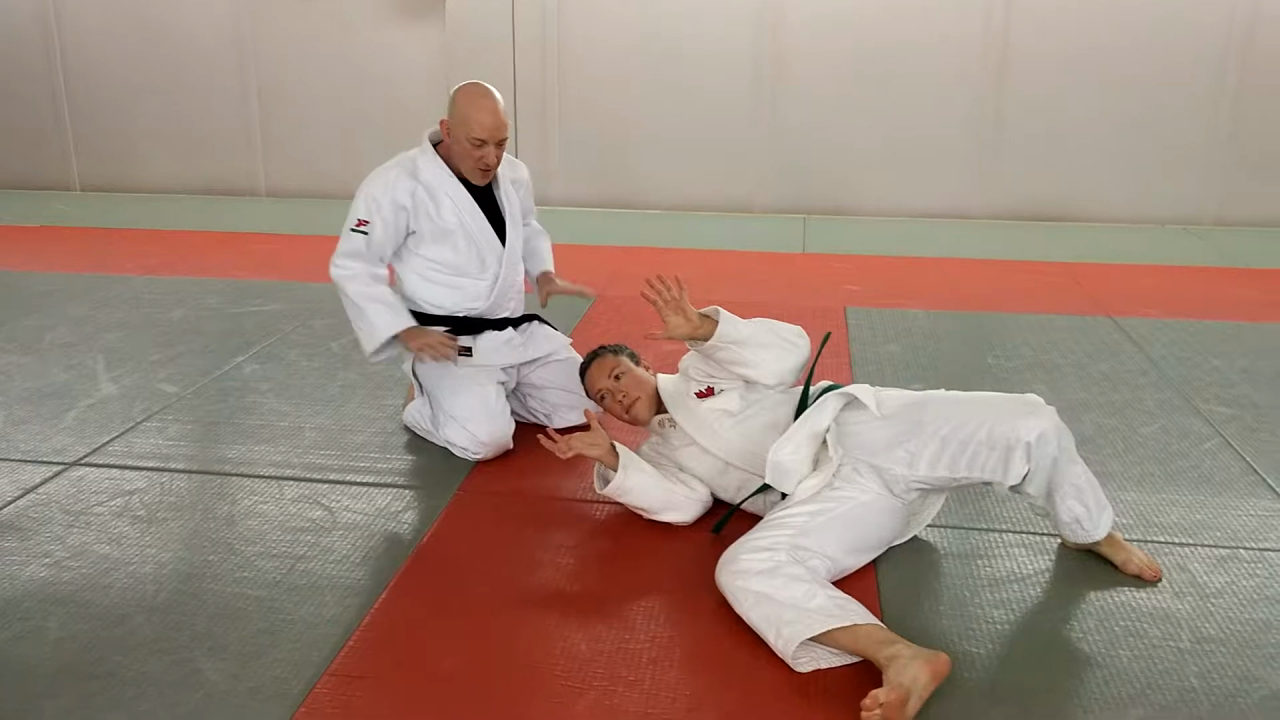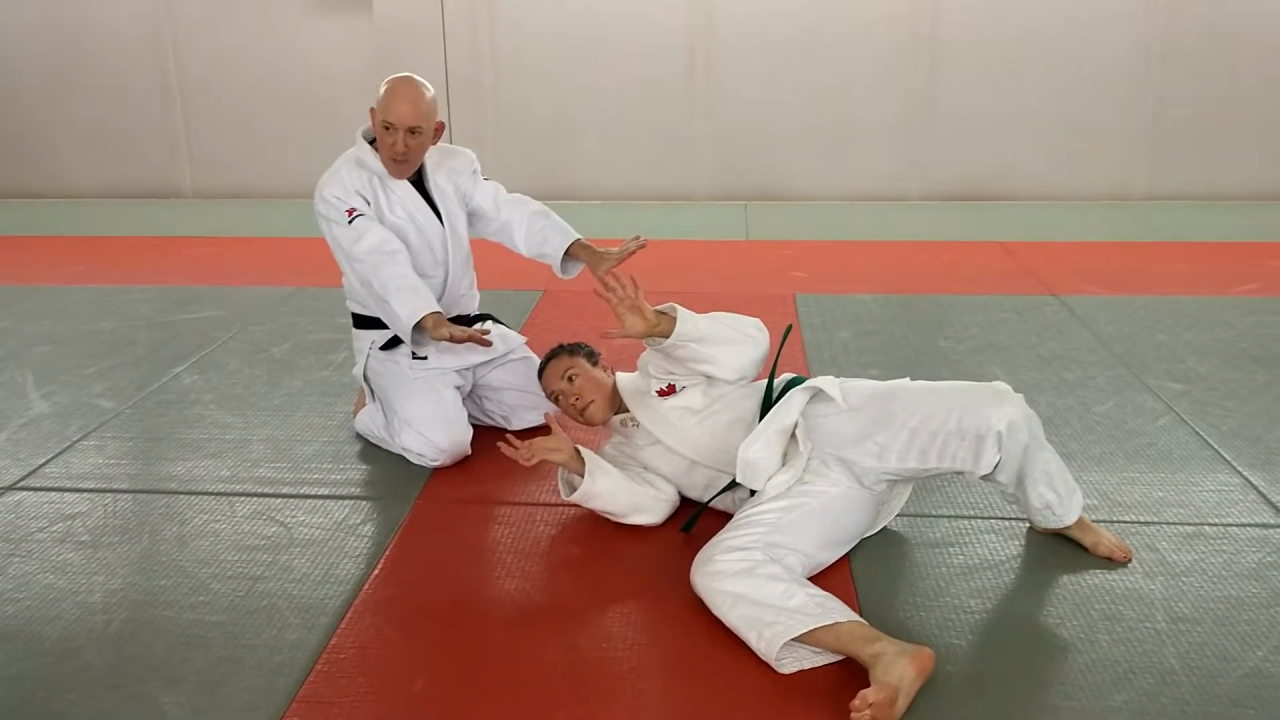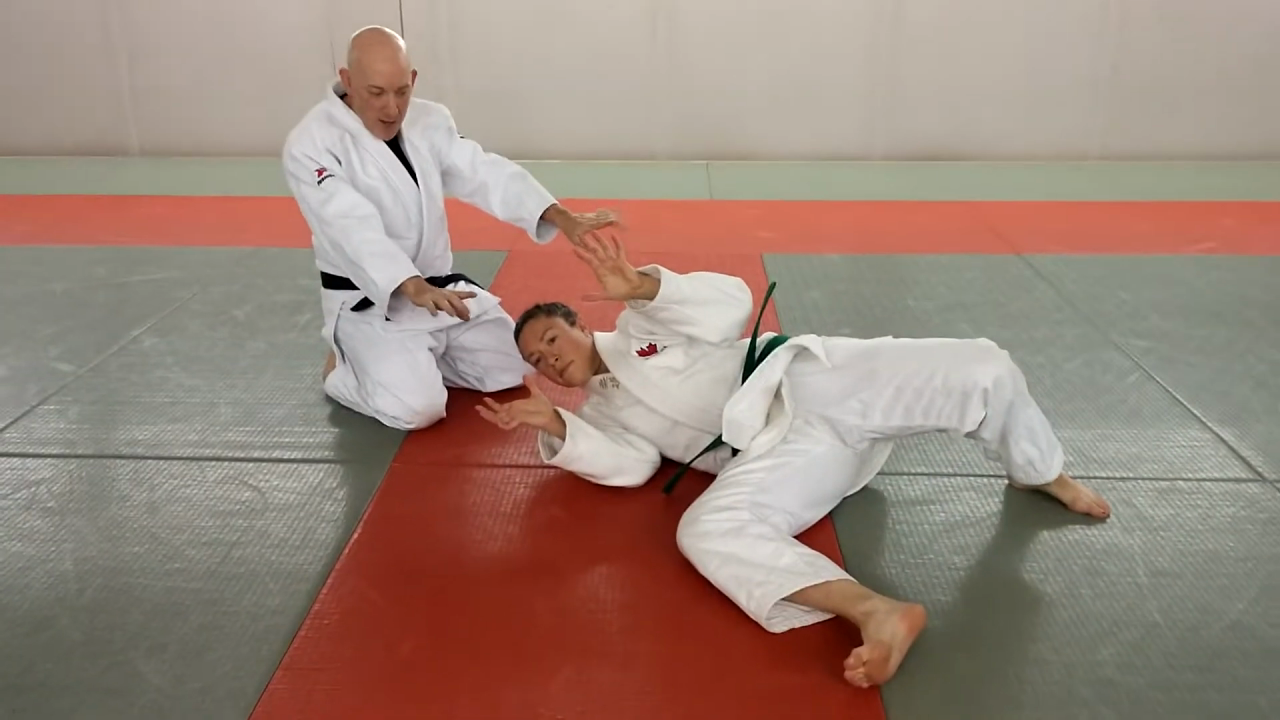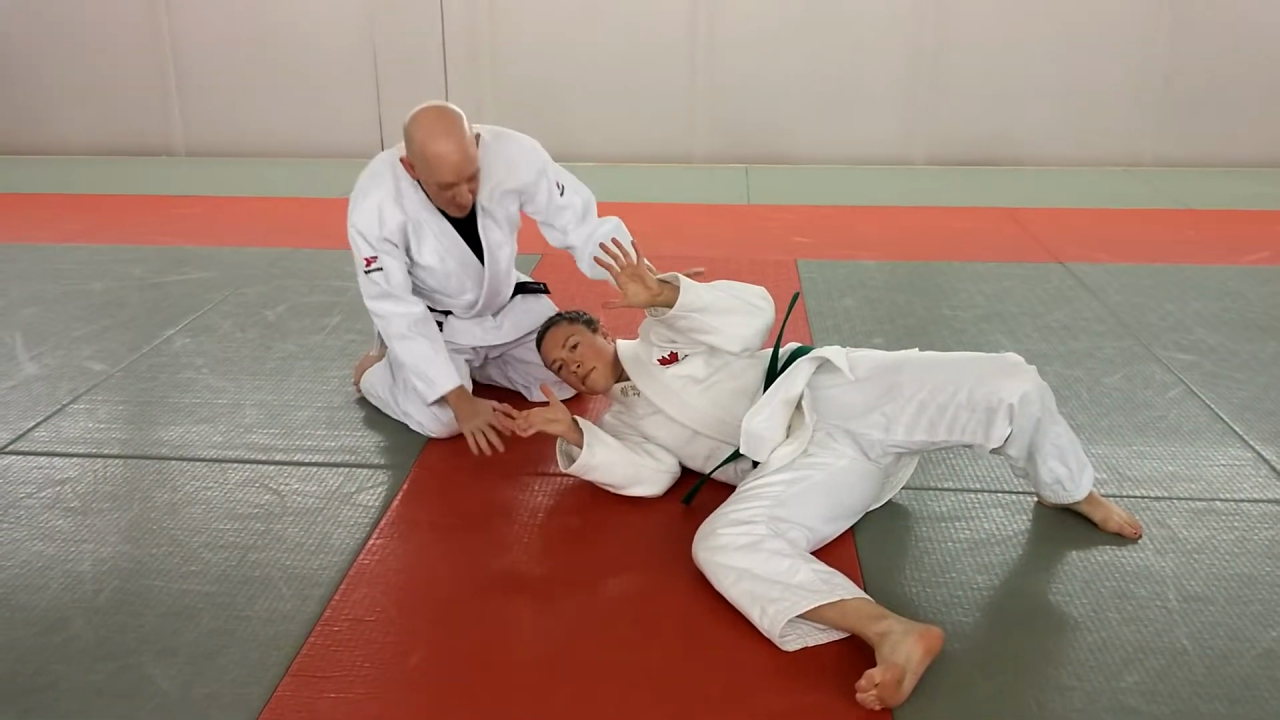
dt=1s
person 1, frame 1
left shoulder: (701, 366)
right shoulder: (661, 452)
left elbow: (787, 351)
right elbow: (679, 502)
left wrist: (703, 328)
right wrist: (610, 460)
left hip: (863, 428)
right hip: (825, 492)
left knee: (1025, 424)
right knee: (744, 572)
left ankle: (1092, 535)
right ankle: (903, 658)
person 1, frame 2
left shoulder: (659, 363)
right shoulder: (623, 451)
left elbow: (745, 344)
right elbow: (647, 503)
left wrist: (658, 325)
right wrist: (573, 463)
left hip: (829, 420)
right hip: (793, 486)
left knee: (995, 411)
right knee: (718, 572)
left ankle: (1061, 519)
right ankle: (885, 653)
person 1, frame 3
left shoulder: (641, 323)
right shoulder: (603, 411)
left elbow: (729, 305)
right elbow: (631, 464)
left wrist: (642, 286)
right wrist: (554, 427)
left hip: (813, 379)
right hip: (778, 446)
left knee: (981, 367)
right knee: (706, 533)
left ankle: (1041, 475)
right ankle: (876, 610)
person 1, frame 4
left shoulder: (662, 332)
right shoulder: (623, 420)
left elbow: (750, 313)
right elbow: (649, 475)
left wrist: (662, 294)
right wrist: (574, 436)
left hip: (834, 391)
right hip: (798, 456)
left knee: (1008, 382)
right knee: (721, 546)
left ankle: (1072, 495)
right ankle: (892, 632)
person 2, frame 1
left shoulder: (513, 176)
right shoulder: (396, 185)
right elbow: (352, 268)
left wrist: (544, 275)
right wrist: (403, 331)
left hip: (520, 332)
right hip: (449, 344)
left knee: (585, 409)
right knee: (486, 439)
left ankle: (495, 392)
right ankle: (423, 400)
person 2, frame 2
left shoulder: (455, 166)
right shoulder: (341, 187)
left elbow: (510, 214)
right elbow: (382, 266)
left wrist: (587, 252)
right wrist: (433, 323)
left hip: (468, 327)
right hip: (398, 342)
left knee: (542, 407)
right knee: (443, 446)
left ankle: (449, 397)
right ankle: (374, 407)
person 2, frame 3
left shoulder: (429, 120)
right shoulder: (311, 143)
left elbow: (484, 174)
right elbow: (353, 229)
left wrist: (560, 217)
right wrist: (413, 287)
left hip: (442, 289)
right hip: (369, 303)
left knee: (514, 370)
right knee: (417, 408)
left ankle: (418, 359)
right ankle: (344, 369)
person 2, frame 4
left shoulder: (512, 154)
right shoulder: (374, 202)
left elbow: (574, 222)
right elbow: (397, 311)
right wrist: (458, 400)
left hip: (506, 305)
right hip: (429, 324)
left knee: (571, 380)
right knee: (436, 420)
left ankle: (471, 363)
right ankle: (374, 369)
